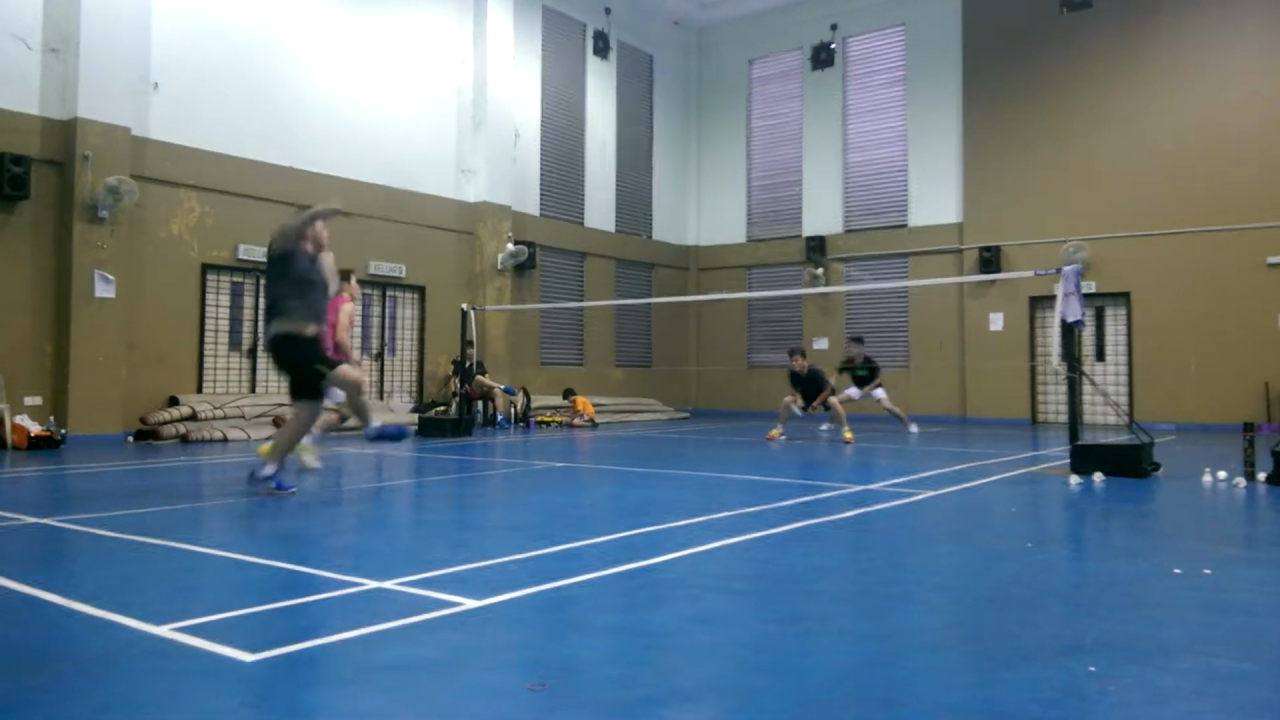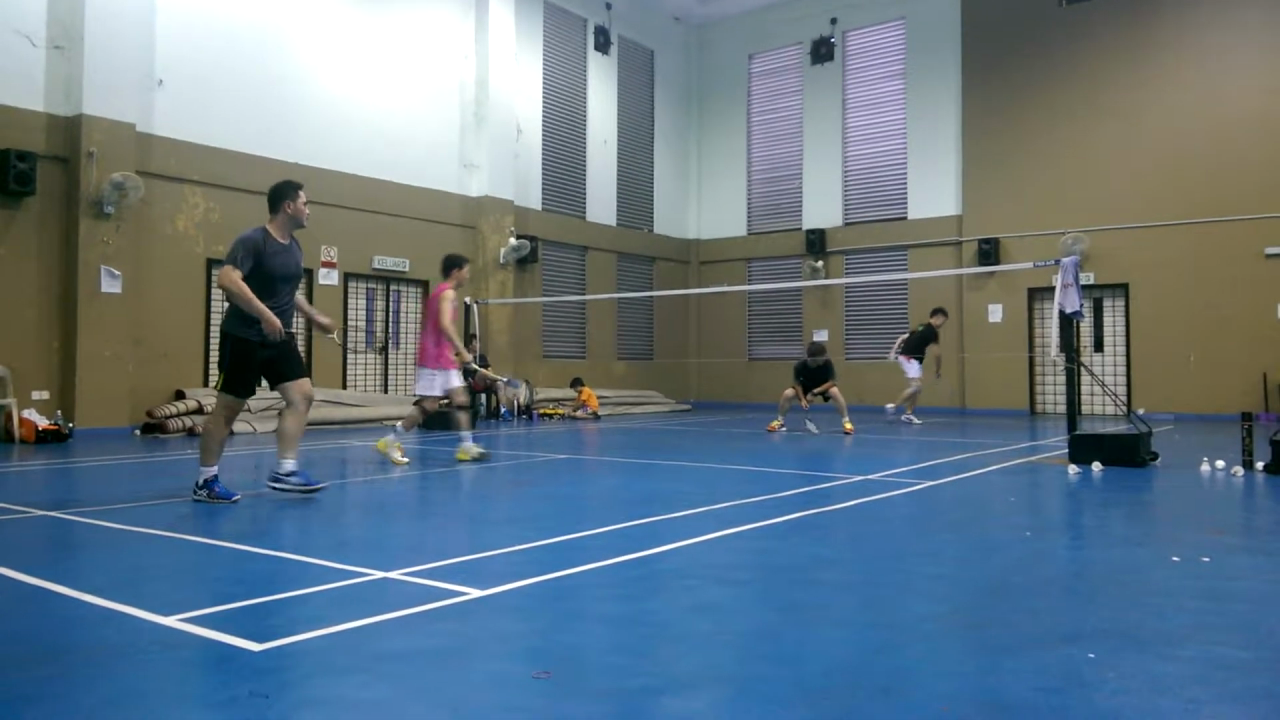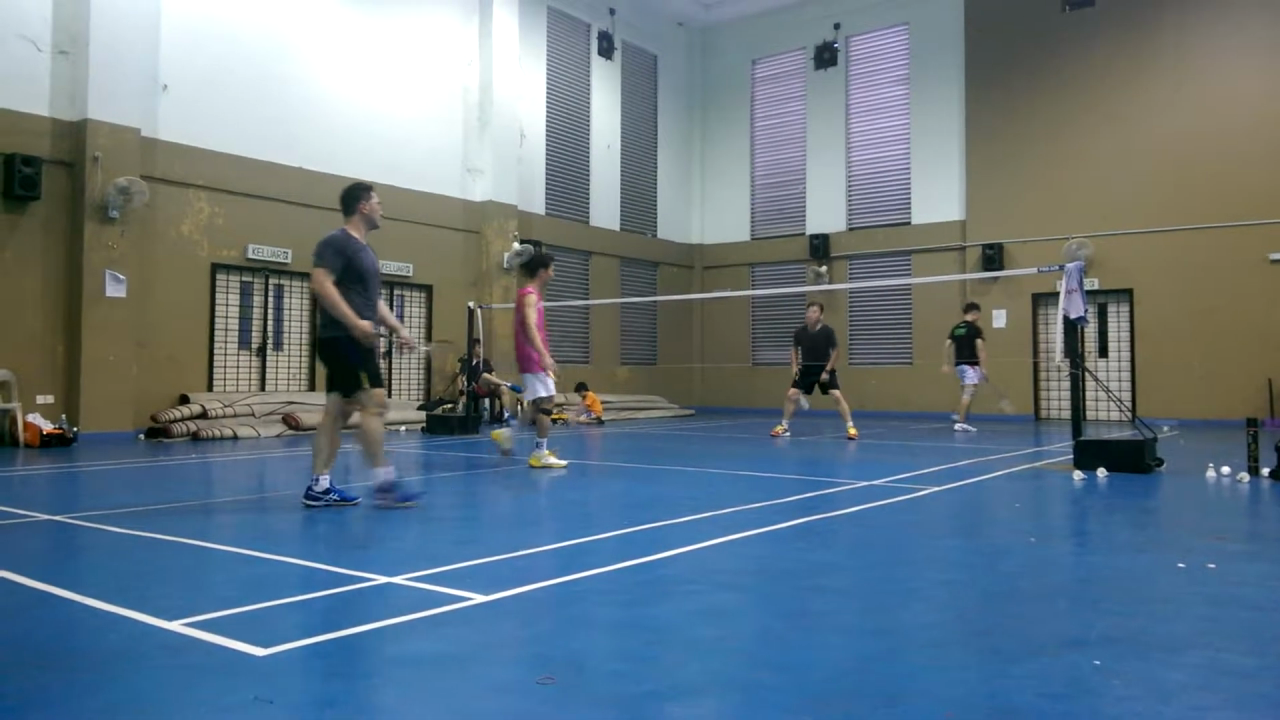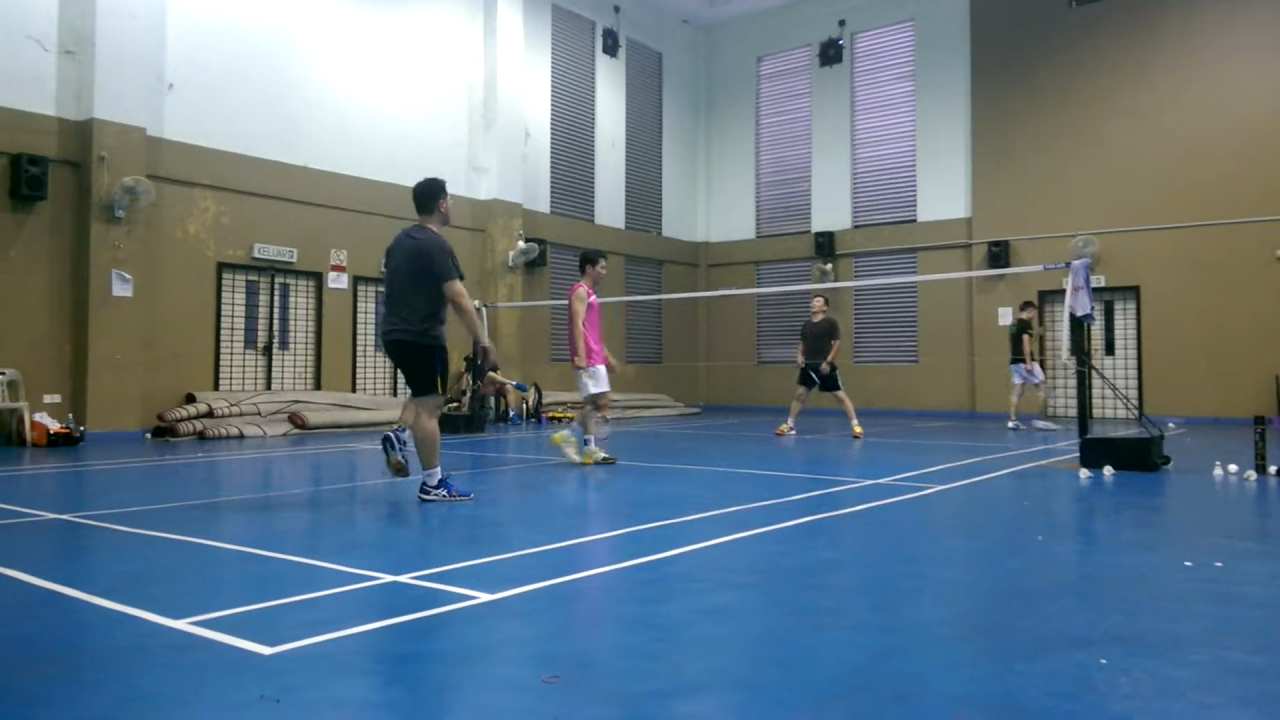
dt=0.7s
person 1, frame 1
left shoulder: (313, 263)
right shoulder: (285, 255)
left elbow: (330, 291)
right elbow: (287, 231)
left wrist: (324, 255)
right wrist: (318, 212)
left hip: (303, 345)
right hip: (291, 342)
left knee: (308, 414)
right knee: (353, 379)
left ankle: (266, 472)
right ankle: (371, 428)
person 1, frame 2
left shoulder: (294, 247)
right shoulder: (253, 241)
right elbow: (227, 280)
left wrist: (313, 316)
right wrist: (264, 315)
left hip: (280, 338)
right hip: (244, 338)
left knee: (301, 396)
right knee: (227, 409)
left ankle: (285, 470)
right ankle: (205, 481)
person 1, frame 3
left shoulder: (365, 249)
right shoulder: (337, 242)
left elbow: (374, 300)
right elbow: (321, 284)
left wrist: (398, 329)
right wrist: (354, 323)
left hip: (361, 342)
right hip: (343, 339)
left knee: (337, 412)
right knee: (374, 405)
left ankle: (319, 486)
right ankle: (383, 482)
person 1, frame 4
left shoulder: (399, 241)
right shoulder: (437, 246)
right elbow: (458, 298)
right wrist: (481, 339)
left hip: (395, 334)
right hip: (422, 338)
left knee: (424, 397)
right knee: (430, 407)
left ankle: (397, 435)
right ankle: (433, 483)
person 2, frame 1
left shoulder: (331, 304)
right shoulder: (346, 305)
right elbow: (340, 337)
left wrist: (349, 360)
right wrist: (352, 361)
right knee: (345, 411)
right ankle: (307, 442)
person 2, frame 2
left shoulder: (440, 293)
right shoulder: (448, 293)
right elbow: (445, 325)
left wrist: (452, 354)
right wrist: (463, 352)
left hip: (442, 358)
right hip: (434, 358)
left knee: (461, 398)
right knee: (428, 404)
left ankle: (467, 446)
right ankle: (391, 441)
person 2, frame 3
left shoulder: (533, 295)
right shoulder: (530, 295)
right elbow: (531, 329)
left wrist: (546, 356)
right wrist: (544, 355)
left hip: (535, 359)
right hip: (534, 360)
left knee: (538, 405)
right knee: (546, 404)
left ankle: (506, 433)
right ankle: (540, 453)
person 2, frame 4
left shoulder: (590, 293)
right shoulder: (580, 291)
right elbow: (578, 327)
left wrist: (608, 356)
right wrist: (581, 354)
left hip: (594, 357)
right hip: (586, 357)
left knee: (591, 402)
right knee: (601, 401)
left ankle: (590, 449)
right ankle: (567, 435)
